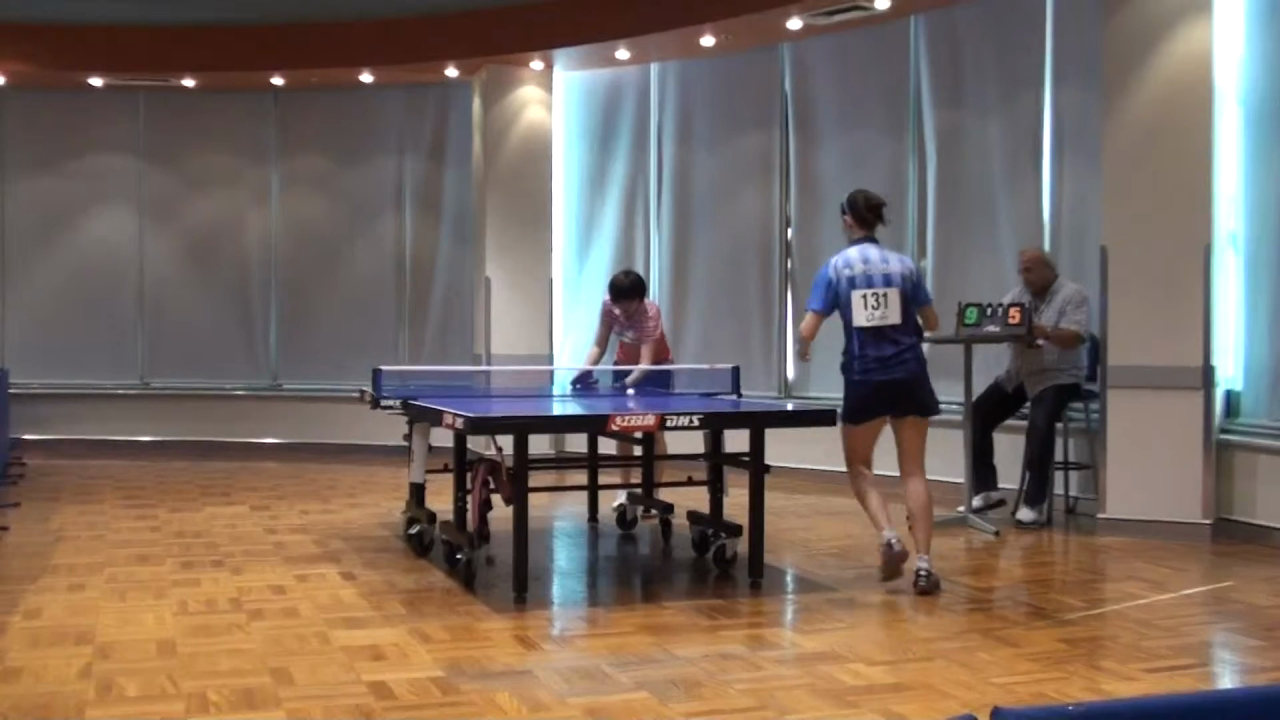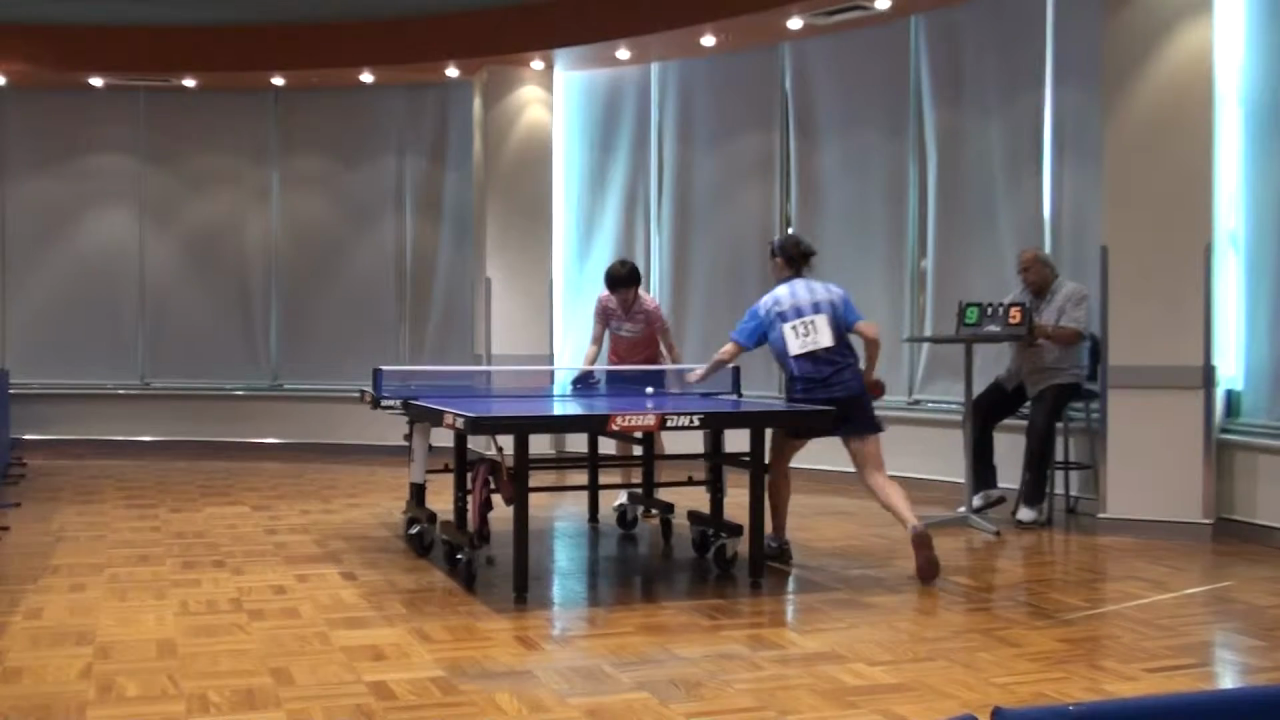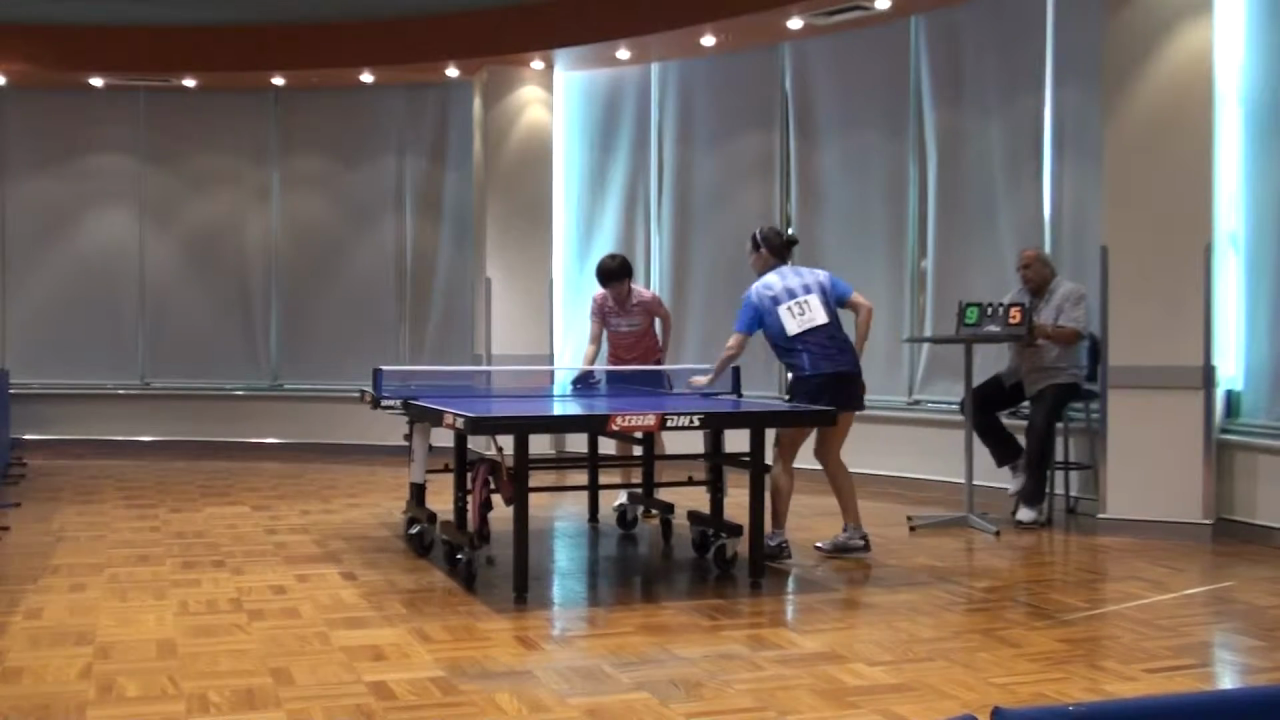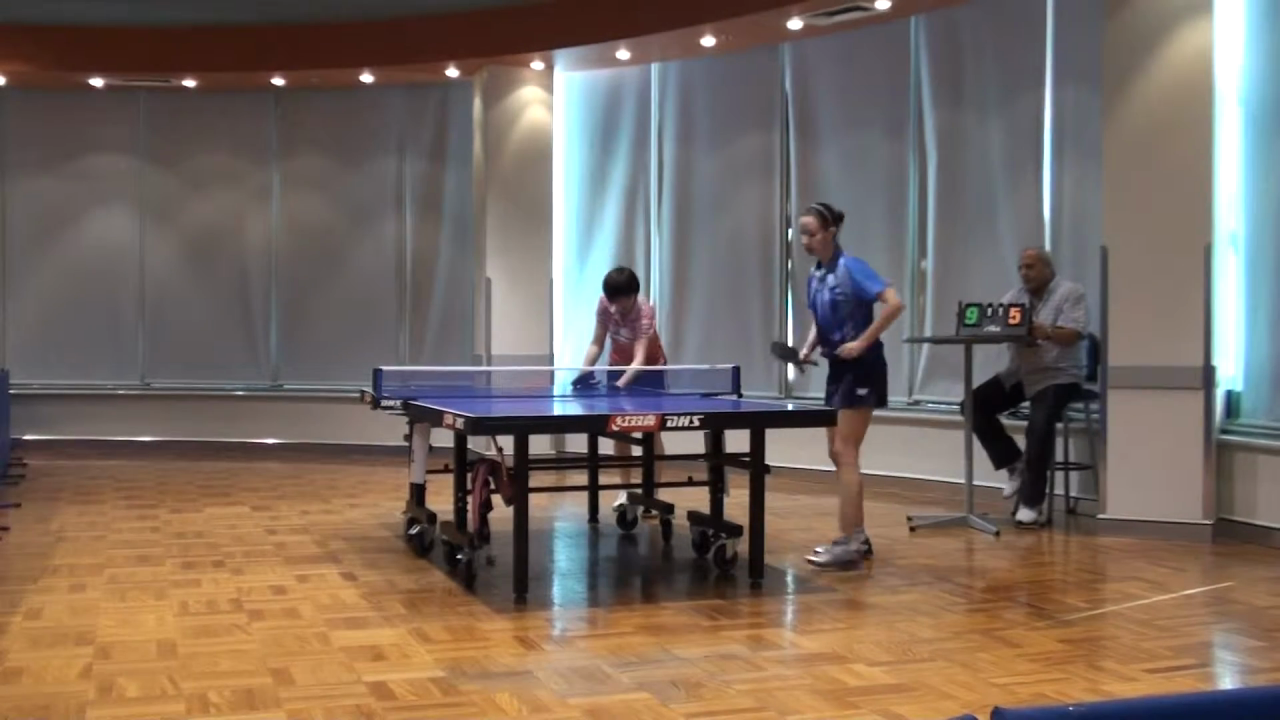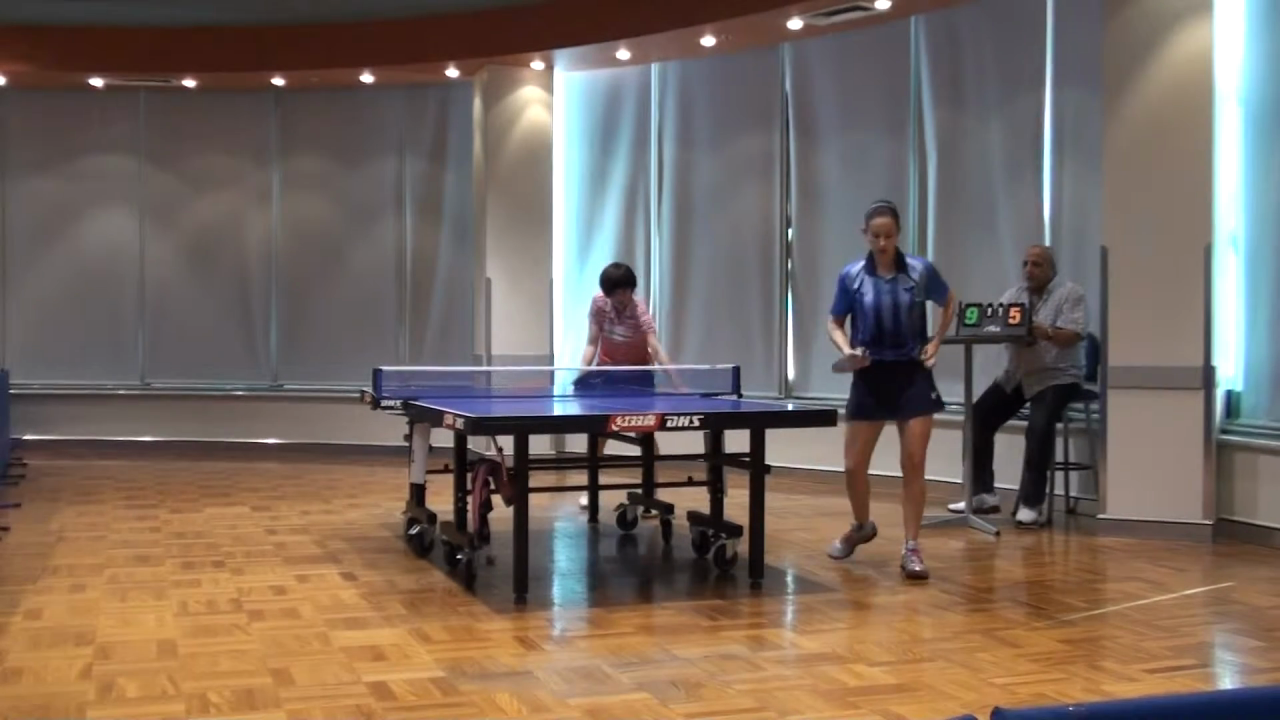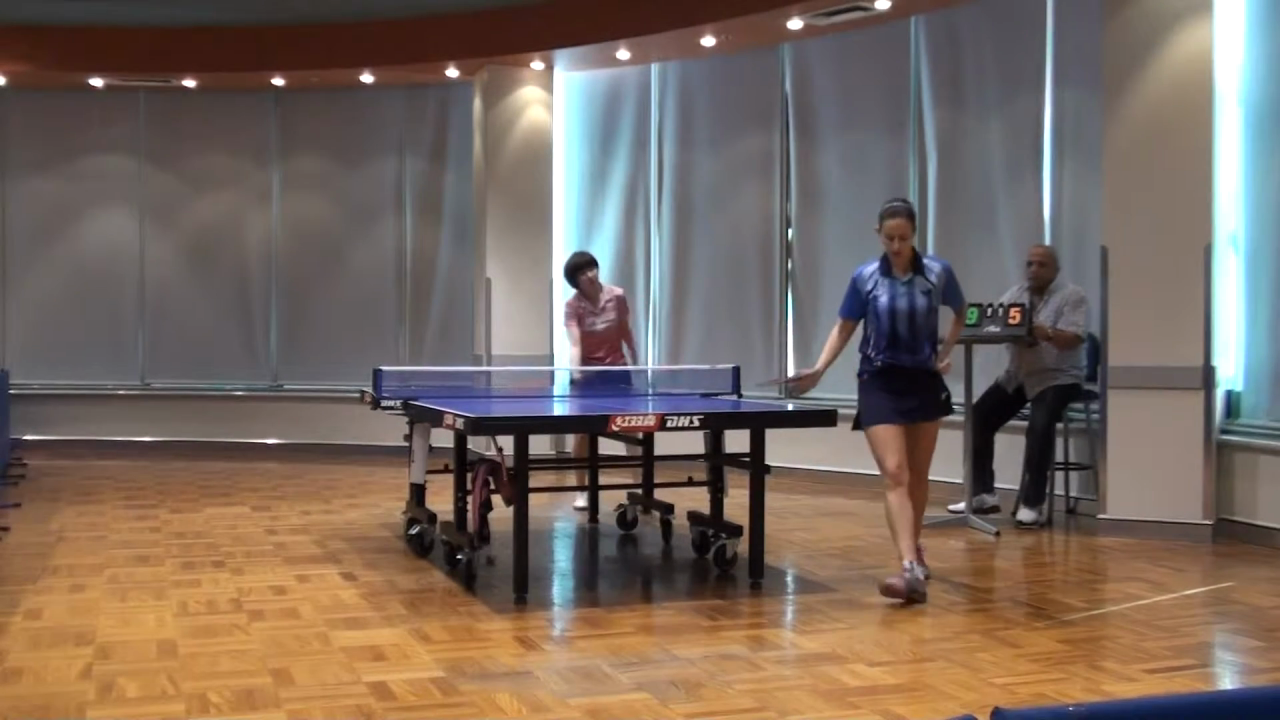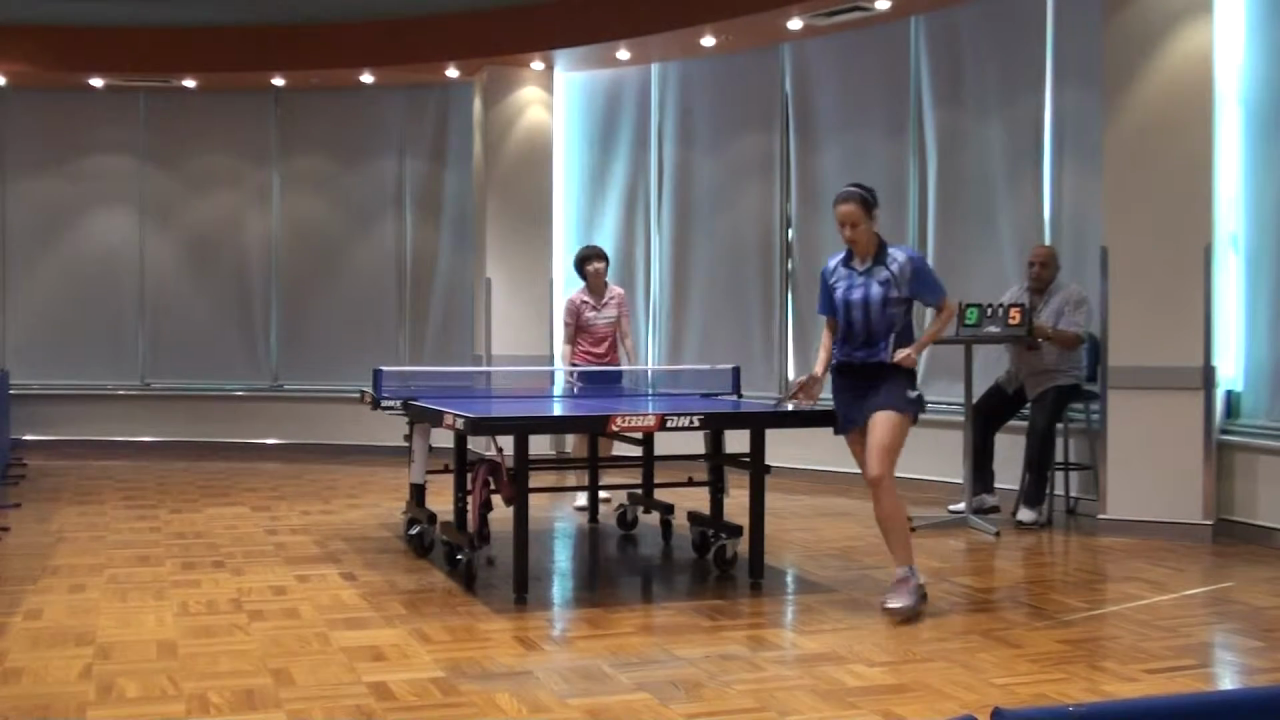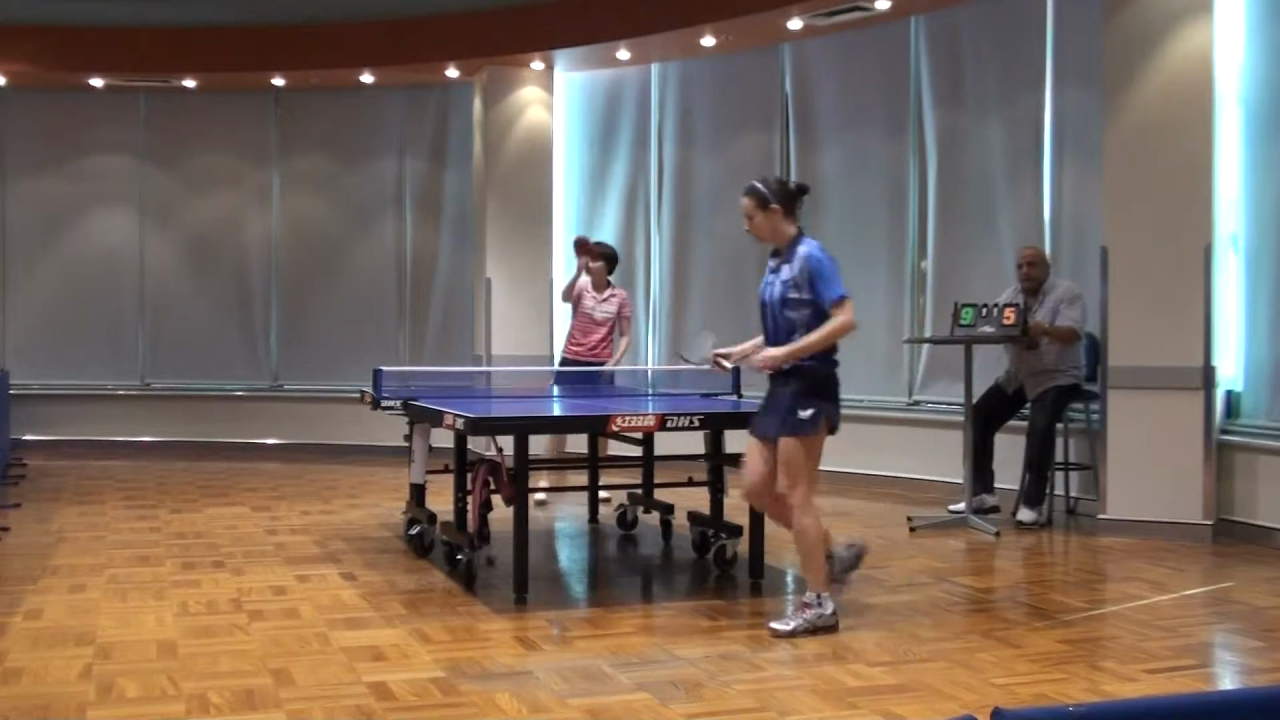
dt=0.4s
person 1, frame 1
left shoulder: (836, 267)
right shoulder: (905, 265)
left elbow: (807, 330)
right elbow: (931, 323)
left wrist: (804, 349)
left hip: (863, 379)
right hip: (909, 376)
left knee: (858, 467)
right knee: (913, 472)
left ankle: (890, 538)
right ankle: (923, 565)
person 1, frame 2
left shoulder: (766, 305)
right shoulder: (833, 293)
left elbow: (728, 354)
right elbow: (871, 337)
left wrist: (702, 374)
right wrist: (867, 373)
left hip: (805, 397)
right hip: (850, 394)
left knee: (778, 464)
right knee: (875, 475)
left ankle: (778, 543)
right ankle: (914, 527)
person 1, frame 3
left shoulder: (758, 292)
right shoulder: (820, 277)
left elbow: (735, 347)
right elbow: (864, 307)
left wrist: (711, 378)
right wrist: (855, 353)
left hip: (812, 378)
right hip: (846, 373)
left knee: (782, 458)
right knee: (828, 455)
left ankle: (777, 539)
right ankle: (854, 533)
person 1, frame 4
left shoulder: (852, 266)
right shoulder: (816, 274)
left elbow: (895, 303)
left wrist: (863, 342)
right wrist: (809, 346)
left hip: (860, 369)
right hip: (840, 370)
left knee: (845, 453)
right knee: (840, 453)
left ankle: (847, 542)
right ankle: (856, 537)
person 1, frame 5
left shoulder: (921, 270)
right shoulder: (852, 276)
left elbow: (949, 303)
right elbow: (835, 324)
left wrist: (935, 342)
right wrist: (848, 350)
left hip: (912, 376)
right hip: (870, 378)
left knee: (913, 465)
right knee: (854, 465)
left ankle: (911, 549)
right ankle: (862, 526)
person 1, frame 6
left shoulder: (939, 273)
right shoulder: (865, 278)
left elbow: (959, 314)
right elbow: (844, 329)
left wrist: (946, 351)
right wrist: (818, 370)
left hip: (925, 382)
right hip: (880, 383)
left knee: (918, 476)
right knee: (896, 475)
left ankle: (912, 546)
right ankle: (909, 571)
person 1, frame 7
left shoulder: (906, 263)
right shoulder: (832, 270)
left elbow: (946, 309)
left wrist: (916, 348)
right wrist: (818, 372)
left hip: (891, 378)
right hip: (850, 382)
left knee: (878, 473)
right knee: (875, 482)
left ankle: (904, 577)
right ankle: (911, 576)
person 1, frame 8
left shoulder: (812, 257)
right shoulder: (774, 264)
left elbow: (845, 320)
left wrist: (787, 353)
right wrist: (743, 351)
left hip: (807, 385)
right hip: (781, 388)
left knee: (796, 495)
right knee: (755, 487)
left ankle: (818, 605)
right ankle: (838, 554)
person 2, frame 1
left shoulder: (1073, 295)
right shoulder: (1017, 295)
left elbow: (1075, 337)
left wrist: (1046, 332)
left hip: (1058, 377)
right hip: (1018, 375)
left knee: (1040, 425)
right knee: (977, 415)
left ankle: (1034, 504)
right ankle: (986, 491)
person 2, frame 2
left shoulder: (1074, 293)
right shoulder: (1019, 296)
left elbow: (1074, 335)
left wrist: (1045, 331)
left hip: (1058, 376)
right hip: (1019, 375)
left knee: (1039, 425)
right knee: (976, 413)
left ankle: (1033, 503)
right ankle: (986, 489)
person 2, frame 3
left shoulder: (1072, 293)
right shoulder: (1017, 295)
left elbow: (1073, 335)
left wrist: (1045, 331)
left hip: (1058, 376)
right hip: (1019, 373)
left knee: (1039, 424)
right knee: (973, 403)
left ankle: (1032, 503)
right ankle: (1017, 461)
person 2, frame 4
left shoulder: (1071, 293)
right shoulder: (1015, 295)
left elbow: (1073, 335)
left wrist: (1047, 332)
left hip: (1057, 376)
right hip: (1018, 374)
left knee: (1039, 425)
right knee: (974, 404)
left ankle: (1032, 504)
right ankle: (1015, 464)
person 2, frame 5
left shoulder: (1071, 293)
right shoulder: (1013, 294)
left elbow: (1072, 336)
left wrist: (1046, 333)
left hip: (1057, 377)
right hip: (1017, 376)
left knee: (1039, 426)
right knee: (978, 418)
left ankle: (1031, 504)
right ankle: (984, 496)
person 2, frame 6
left shoulder: (1073, 295)
right shoulder: (1014, 293)
left elbow: (1073, 339)
left wrist: (1047, 334)
left hip: (1057, 377)
right hip: (1017, 375)
left knee: (1040, 426)
right knee: (979, 417)
left ankle: (1032, 504)
right ankle: (983, 494)
person 2, frame 7
left shoulder: (1073, 296)
right shoulder: (1014, 294)
left elbow: (1074, 340)
left wrist: (1047, 333)
left hip: (1058, 378)
right hip: (1018, 376)
left knee: (1040, 427)
right knee: (979, 417)
left ankle: (1032, 504)
right ankle: (983, 494)
person 2, frame 8
left shoulder: (1067, 293)
right shoulder: (1010, 295)
left elbow: (1071, 334)
left wrist: (1045, 329)
left hip: (1057, 378)
right hip: (1017, 376)
left knee: (1040, 427)
right knee: (978, 417)
left ankle: (1032, 504)
right ankle: (983, 494)
person 3, frame 1
left shoulder: (650, 313)
right shoulder: (608, 306)
left elbow: (645, 363)
right elbow: (599, 346)
left wrist: (627, 384)
right wrist: (585, 370)
left hip: (655, 368)
right hip: (624, 366)
left knee: (653, 430)
left ankle: (654, 493)
right ankle: (625, 489)
person 3, frame 2
left shoulder: (649, 307)
right shoulder: (603, 303)
left elbow: (670, 346)
right elbow: (595, 344)
right wrist: (584, 371)
left hip: (648, 372)
right hip: (618, 371)
right ankle: (626, 490)
person 3, frame 3
left shoulder: (647, 299)
right shoulder: (599, 301)
left elbow: (666, 320)
right elbow: (594, 343)
left wrist: (663, 351)
right wrist: (584, 371)
left hip: (649, 369)
right hip: (617, 370)
right ankle: (626, 489)
person 3, frame 4
left shoulder: (645, 312)
right shoulder: (604, 306)
left elbow: (640, 360)
right elbow: (597, 344)
left wrist: (622, 383)
right wrist: (583, 372)
left hip: (649, 370)
right hip: (618, 369)
right ankle: (626, 489)
person 3, frame 5
left shoulder: (640, 311)
right shoulder: (598, 304)
left elbow: (657, 349)
right elbow: (592, 344)
right wrist: (583, 371)
left hip: (639, 374)
right hip: (607, 372)
person 3, frame 6
left shoulder: (616, 296)
right shoulder: (573, 306)
left elbow: (626, 333)
right elbow: (575, 346)
left wrist: (637, 364)
right wrist: (577, 372)
left hip: (617, 370)
right hip: (588, 373)
right knee: (584, 432)
right ankle: (582, 490)
person 3, frame 7
left shoulder: (619, 296)
right shoulder: (575, 301)
left elbow: (625, 335)
right elbow: (568, 342)
left wrist: (634, 366)
right wrist: (567, 372)
left hip: (611, 369)
right hip: (584, 369)
right ankle: (582, 489)
person 3, frame 8
left shoulder: (621, 297)
right shoulder: (579, 289)
left elbow: (625, 336)
right elbow: (565, 296)
left wrist: (614, 361)
right wrist: (579, 271)
left hip: (601, 367)
right hip: (572, 363)
right ankle: (544, 482)
